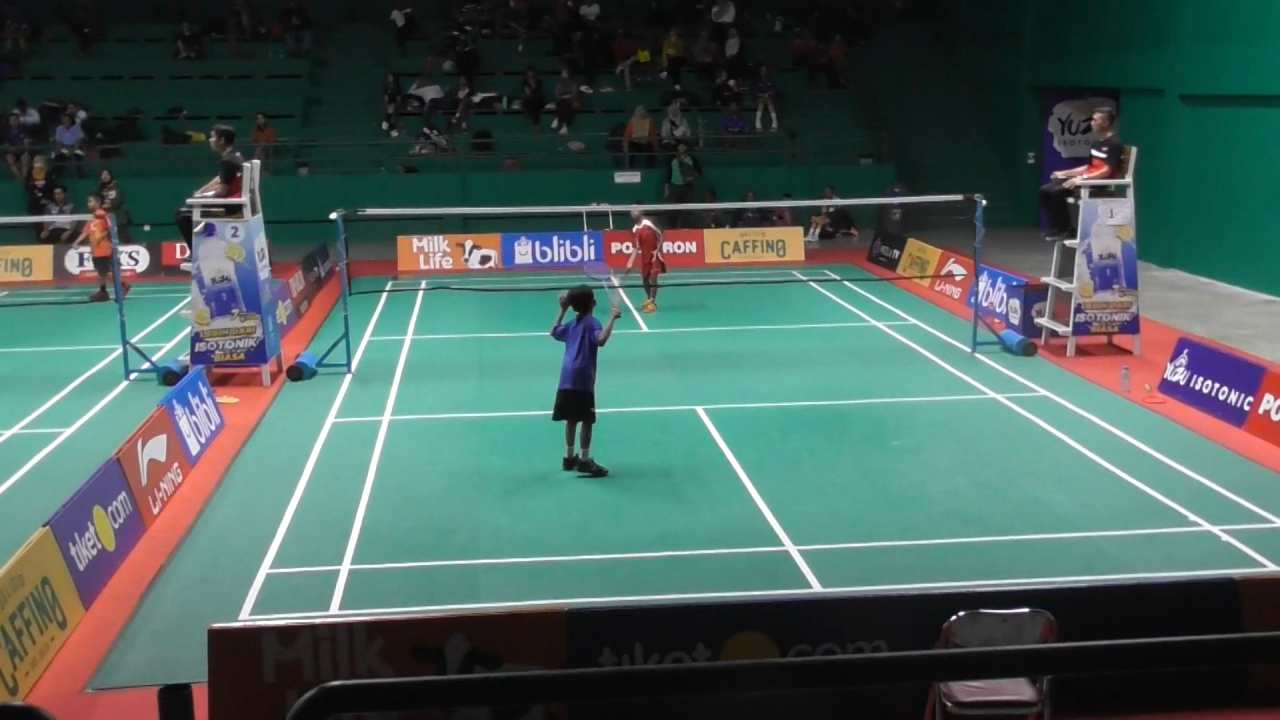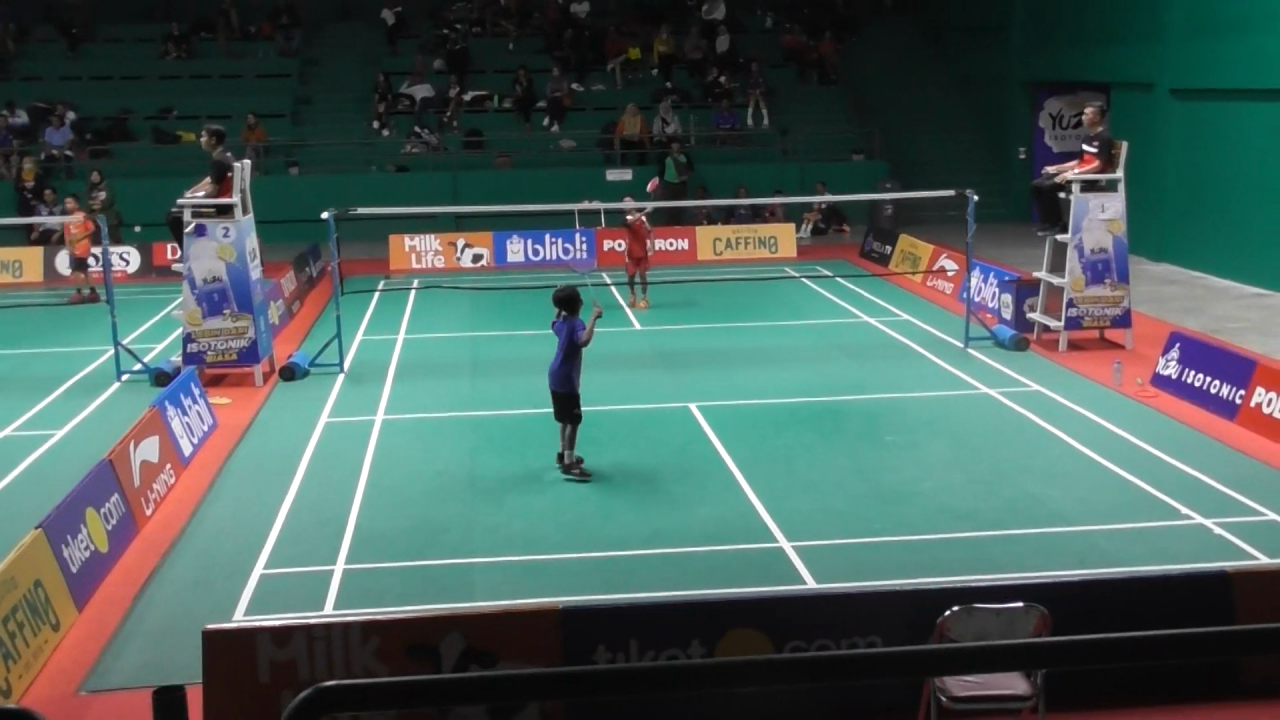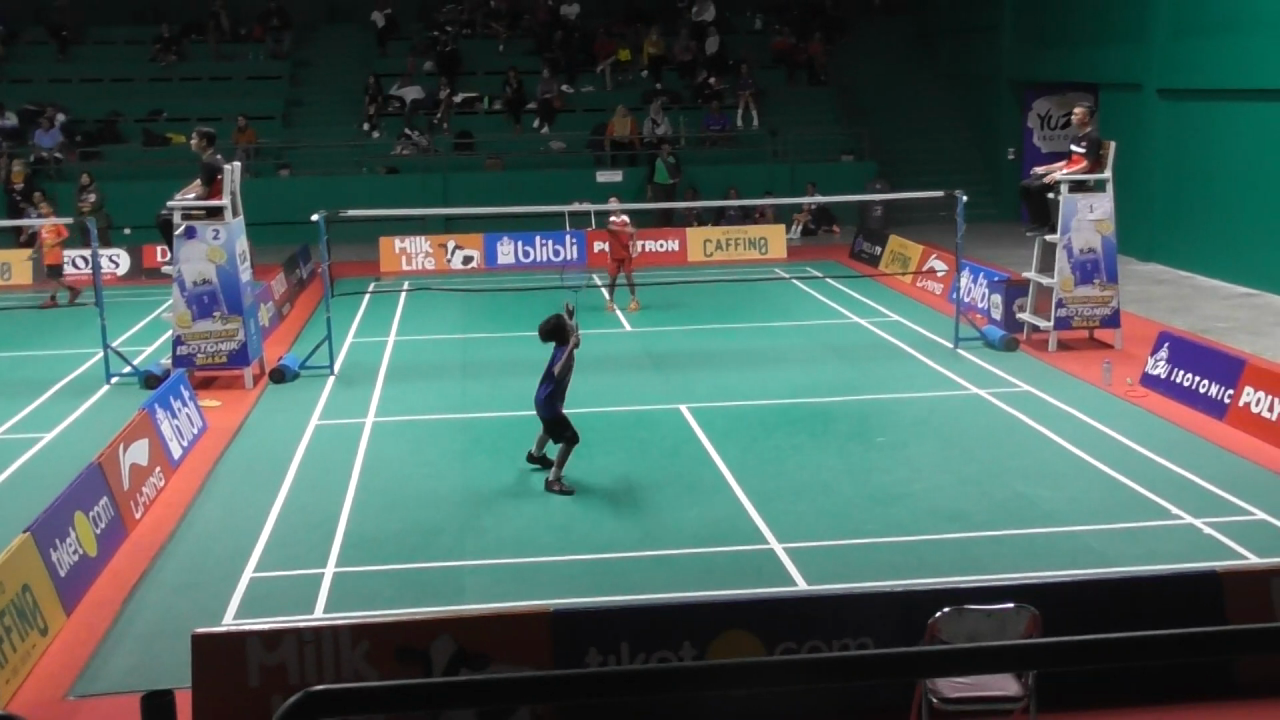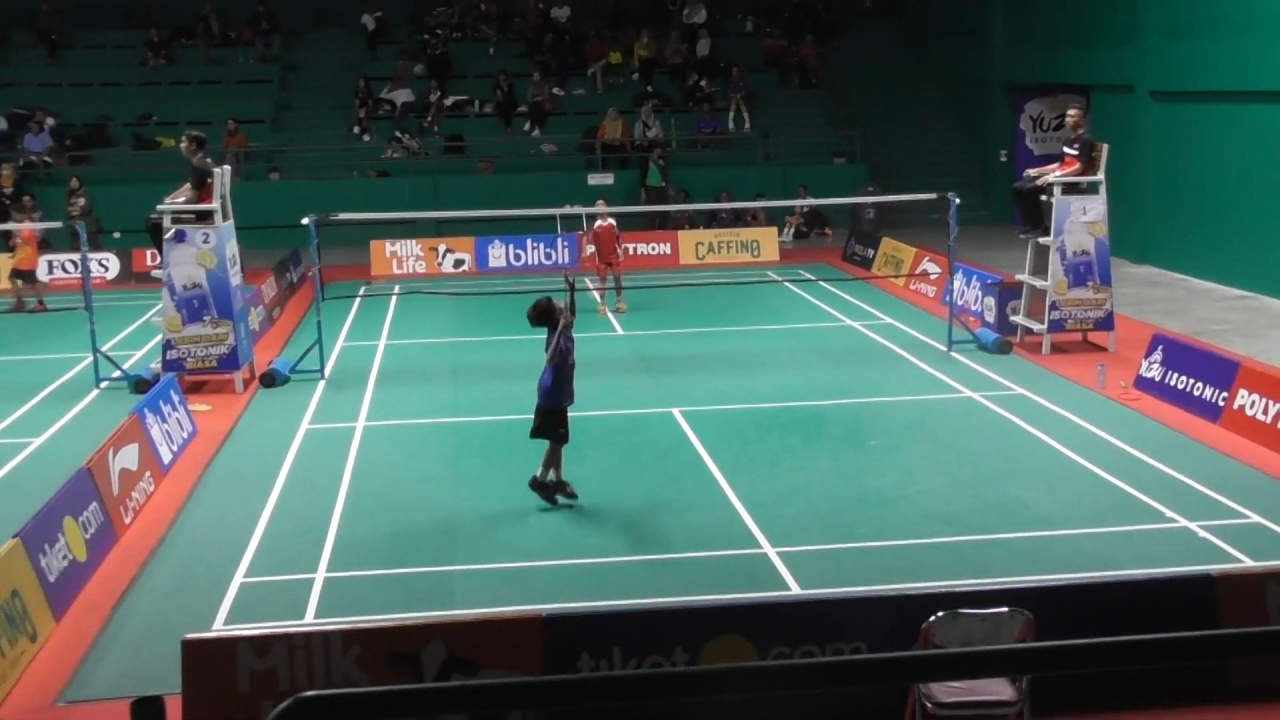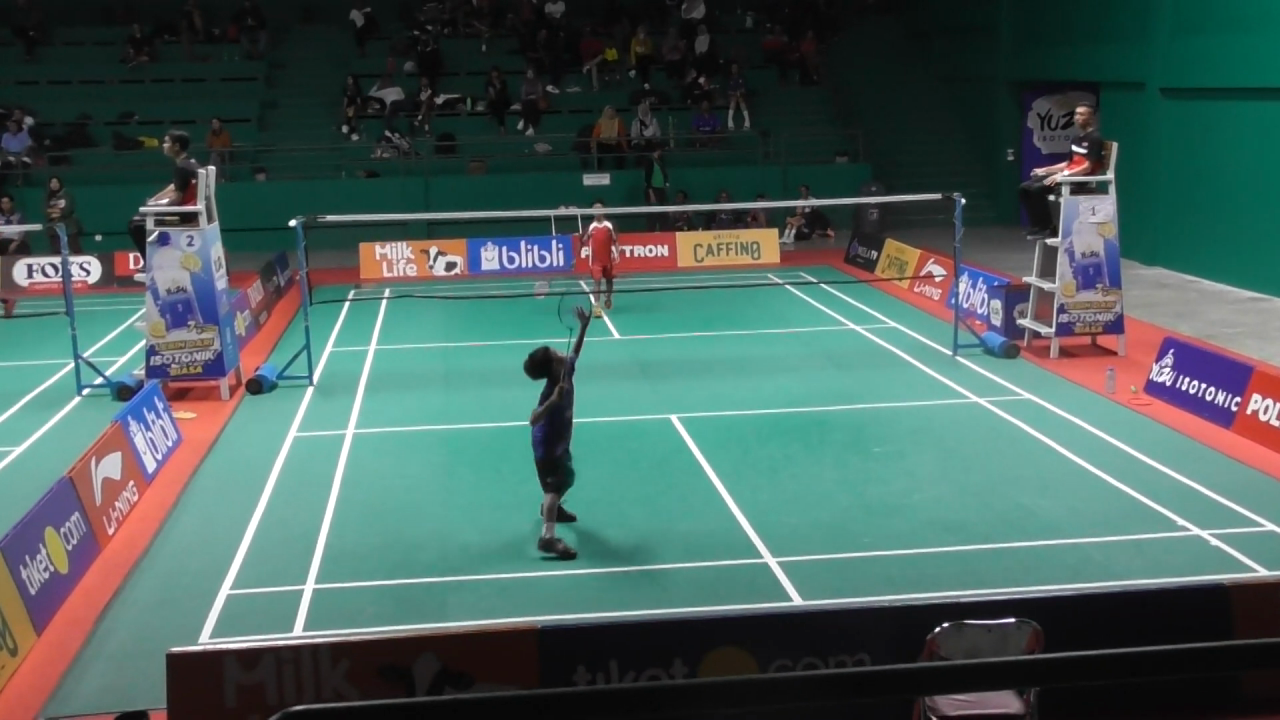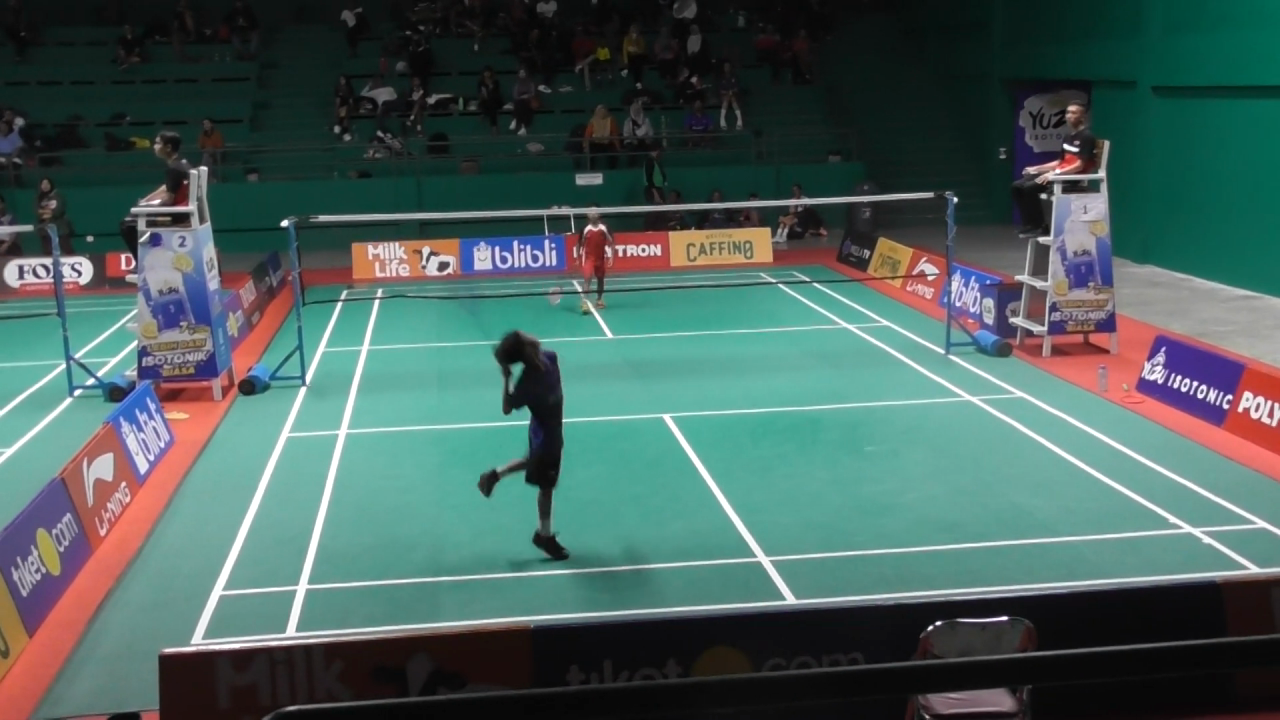
dt=0.3s
person 1, frame 1
left shoulder: (570, 325)
right shoulder: (592, 323)
left elbow: (553, 332)
right elbow: (601, 340)
left wrist: (563, 309)
right wrist: (612, 317)
left hip: (567, 378)
right hip: (582, 379)
left knee: (571, 419)
right knee: (586, 420)
left ankle: (570, 457)
right ankle: (585, 460)
person 1, frame 2
left shoulder: (562, 323)
right shoulder: (577, 324)
left elbow: (554, 323)
right elbow: (584, 340)
left wrist: (560, 305)
right wrist: (593, 318)
left hip: (557, 377)
right hip: (566, 379)
left knee: (566, 417)
right knee: (573, 420)
left ankle: (564, 454)
right ankle: (569, 463)
person 1, frame 3
left shoulder: (562, 345)
right shoulder: (563, 351)
right elbow: (558, 373)
left wrist: (568, 316)
right wrist: (571, 349)
left hip: (544, 400)
right hip: (550, 403)
left knee: (551, 429)
right knee: (570, 439)
left ankle: (535, 454)
right ankle: (553, 480)
person 1, frame 4
left shoulder: (564, 328)
right shoulder: (555, 337)
left elbow: (571, 315)
right elbow: (551, 359)
left wrist: (571, 292)
right wrist: (561, 329)
left hip: (560, 394)
right hip: (553, 396)
left knee: (559, 440)
right knee: (557, 440)
left ankle: (556, 482)
right ankle: (540, 479)
person 1, frame 5
left shoulder: (566, 372)
right shoulder: (551, 393)
left elbow: (574, 353)
right elbow: (533, 420)
left wrist: (584, 328)
right wrist: (553, 401)
left hip: (559, 443)
right hip: (547, 446)
left knee: (566, 479)
right knee: (555, 487)
left ankle: (553, 508)
right ankle: (548, 537)
person 1, frame 6
left shoulder: (548, 357)
right shoulder: (527, 381)
right elbow: (507, 409)
right wrist: (507, 378)
left hip: (546, 433)
right hip: (546, 435)
left knee: (533, 462)
right knee: (546, 483)
left ankle: (493, 475)
right ankle: (545, 535)
